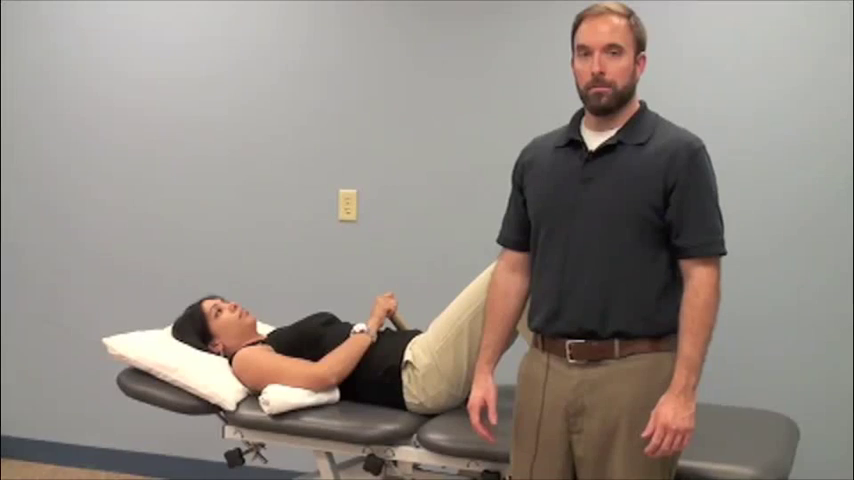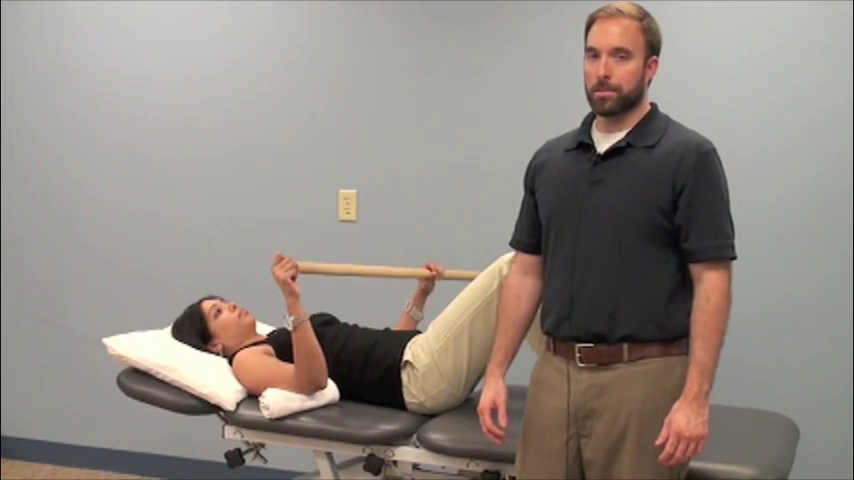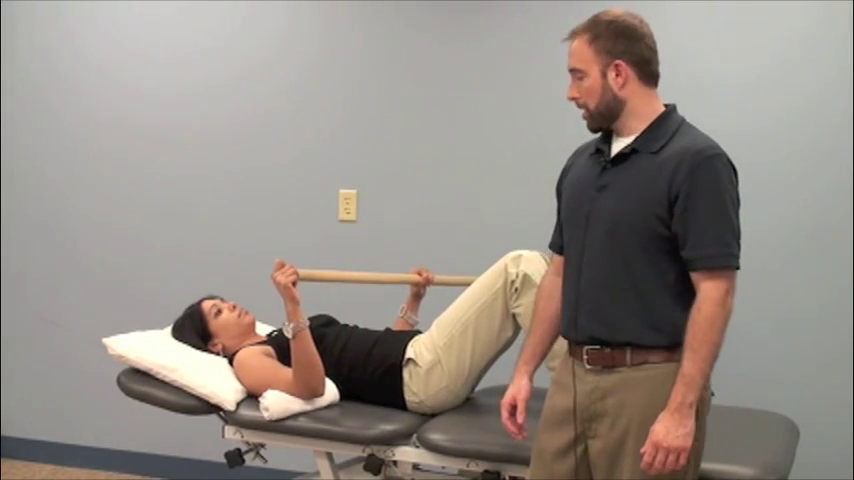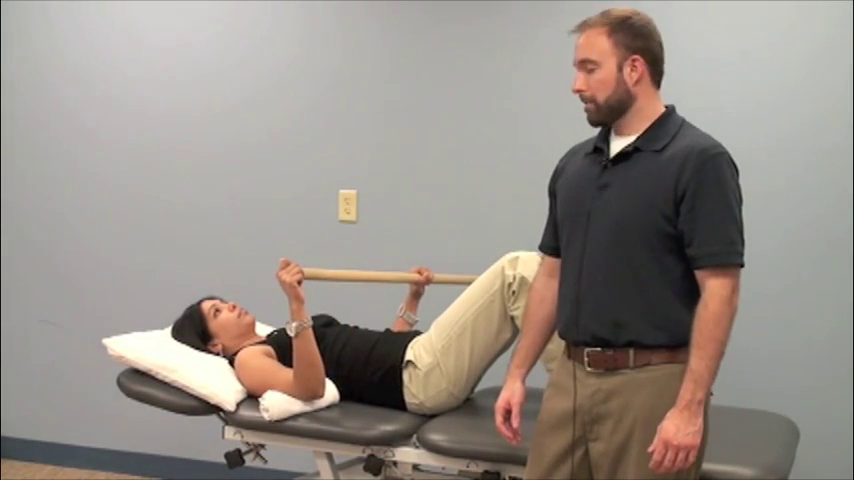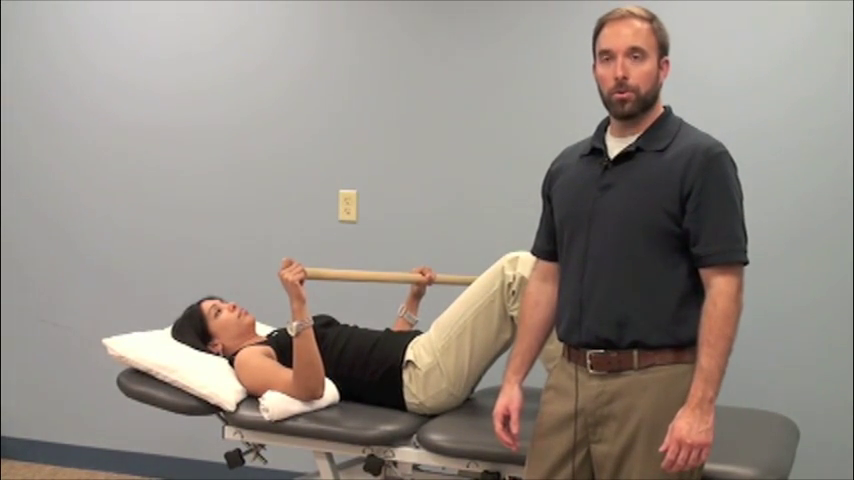
dt=1s
person 1, frame 1
left shoulder: (678, 155)
right shoulder: (537, 158)
left elbow: (701, 277)
right elbow: (514, 268)
left wrist: (683, 389)
right wrist: (484, 368)
left hip: (632, 375)
right hip: (545, 371)
person 1, frame 2
left shoulder: (689, 158)
right shoulder: (549, 161)
left elbow: (712, 283)
right elbow: (526, 272)
left wrist: (695, 396)
right wrist: (496, 372)
left hip: (643, 379)
right hip: (555, 375)
person 1, frame 3
left shoulder: (696, 162)
right shoulder: (581, 164)
left elbow: (714, 293)
left wrist: (682, 408)
right wrist: (524, 370)
left hip: (650, 384)
right hip: (573, 377)
person 1, frame 4
left shoulder: (699, 162)
right shoulder: (573, 165)
left elbow: (719, 291)
left wrist: (690, 406)
right wrist: (517, 373)
left hip: (651, 385)
right hip: (570, 379)
person 1, frame 5
left shoulder: (701, 161)
right shoulder: (566, 168)
left elbow: (723, 288)
right elbow: (546, 280)
left wrist: (701, 405)
right wrist: (513, 378)
left hip: (654, 386)
right hip: (569, 381)
person 2, frame 1
left shoulder: (280, 342)
right shoulder: (247, 360)
right elbow: (325, 374)
right wrist: (372, 322)
left hip: (414, 355)
right hip: (415, 377)
person 2, frame 2
left shoulder: (279, 343)
right shoulder: (247, 361)
right elbow: (313, 380)
left wrist: (420, 296)
right wrist: (293, 302)
left hip: (415, 354)
right hip: (418, 377)
right knee: (513, 270)
person 2, frame 3
left shoulder: (282, 341)
right shoulder: (248, 360)
right elbow: (310, 386)
left wrist: (413, 299)
right wrist: (292, 307)
left hip: (415, 354)
right hip: (420, 376)
left knee: (528, 267)
right knee: (519, 269)
person 2, frame 4
left shoulder: (281, 342)
right shoulder: (248, 360)
right elbow: (311, 388)
left wrist: (412, 299)
right wrist: (297, 307)
left hip: (416, 355)
right hip: (420, 378)
left knee: (527, 268)
right knee: (517, 271)
person 2, frame 5
left shoulder: (281, 341)
right shoulder: (248, 360)
right elbow: (310, 388)
left wrist: (413, 299)
right wrist: (298, 306)
left hip: (416, 356)
right hip: (419, 378)
left knee: (526, 274)
right knee: (517, 271)
